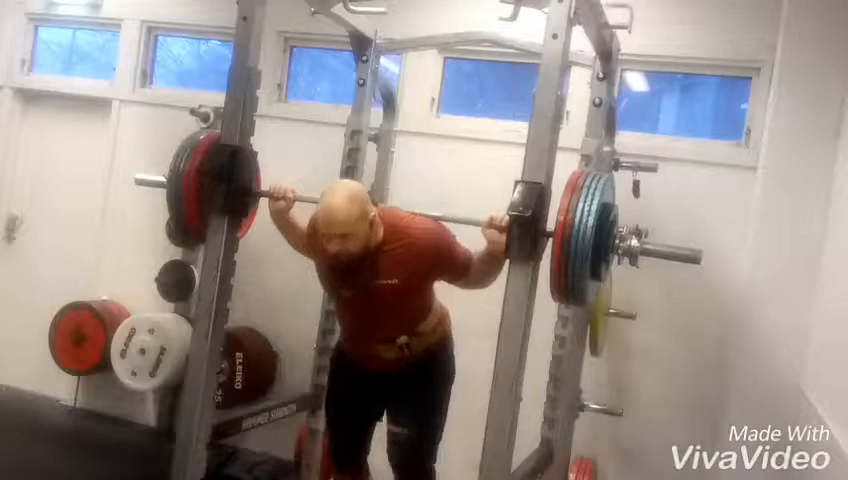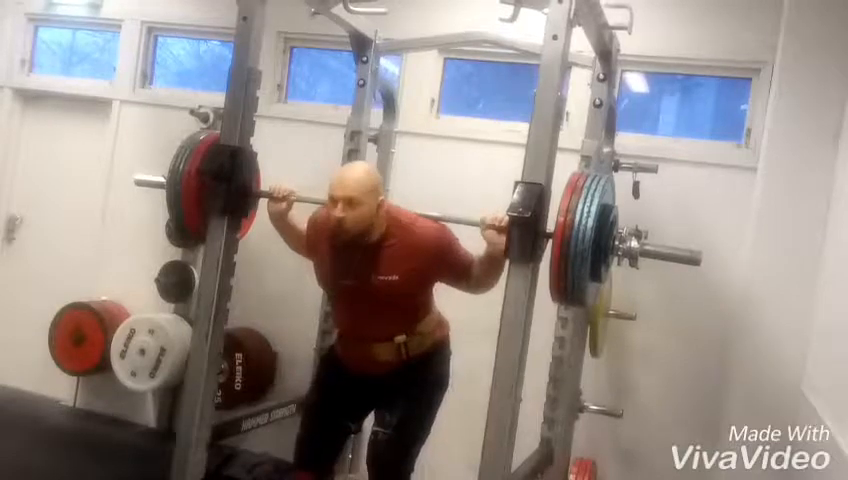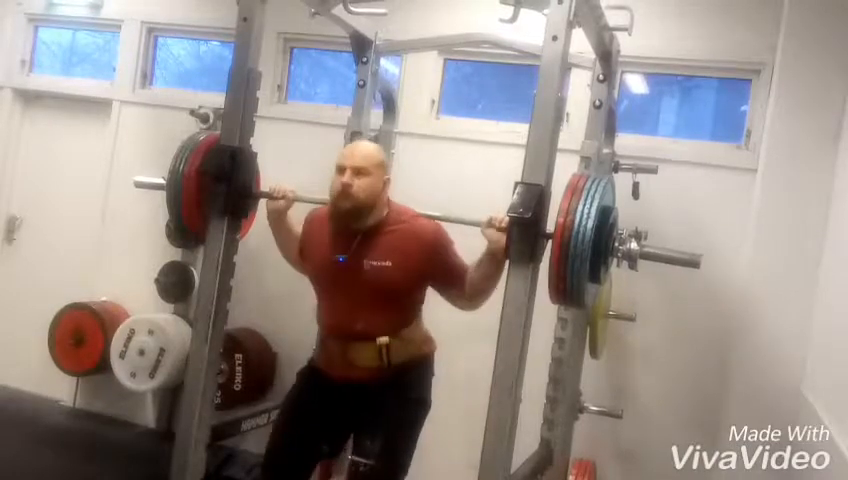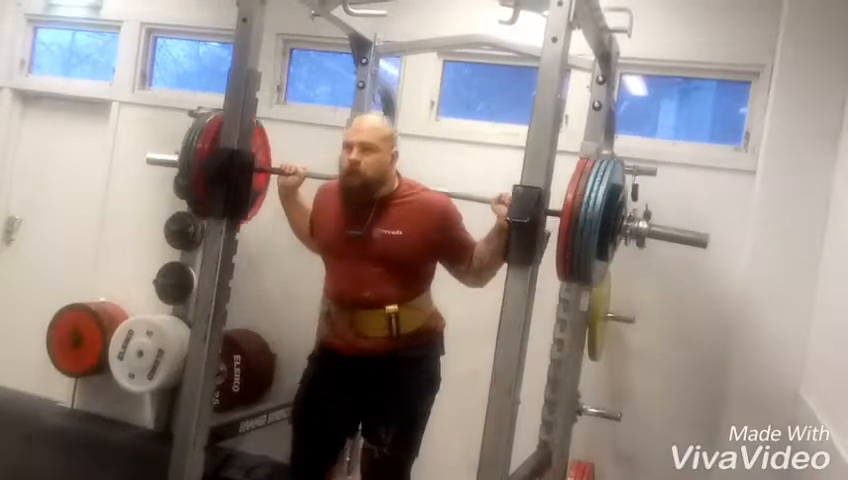
dt=0.7s
person 1, frame 1
left shoulder: (423, 238)
right shoulder: (324, 230)
left elbow: (472, 276)
left wrist: (495, 252)
right wrist: (281, 216)
left hip: (421, 362)
right hip: (355, 357)
right knee: (344, 455)
person 1, frame 2
left shoulder: (424, 239)
right shoulder: (323, 226)
left elbow: (474, 280)
left wrist: (495, 253)
right wrist: (279, 217)
left hip: (415, 365)
right hip: (348, 357)
person 1, frame 3
left shoulder: (422, 236)
right shoulder: (318, 222)
left elbow: (467, 295)
left wrist: (496, 254)
right wrist: (277, 218)
left hip: (395, 379)
right hip: (328, 369)
person 1, frame 4
left shoulder: (431, 209)
right shoulder: (328, 197)
left elbow: (474, 272)
left wrist: (504, 229)
right wrist: (288, 193)
left hip: (404, 356)
right hip: (337, 348)
